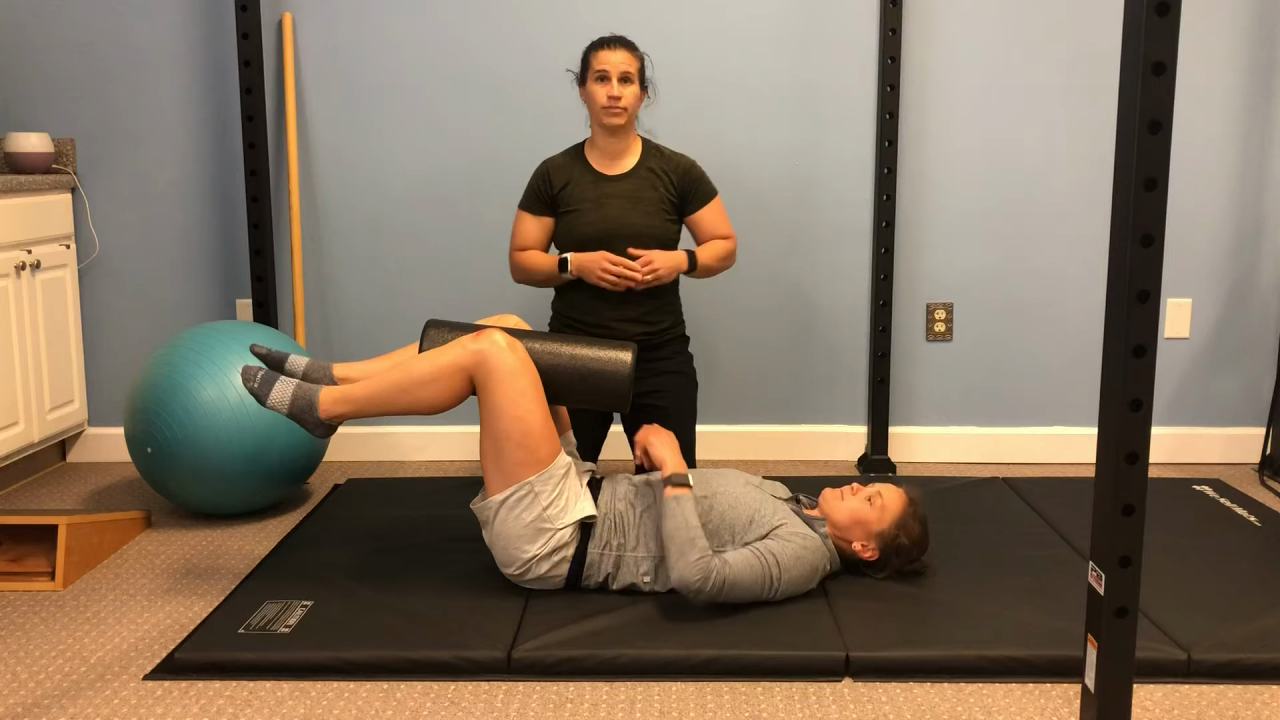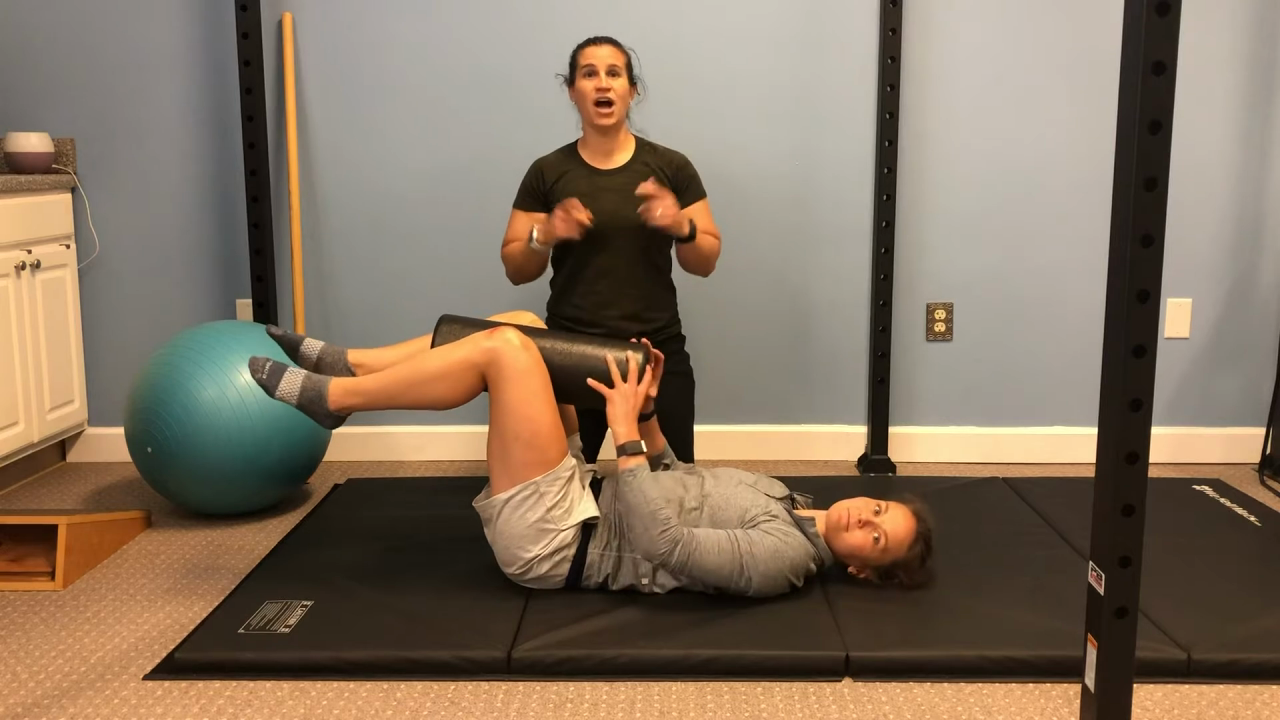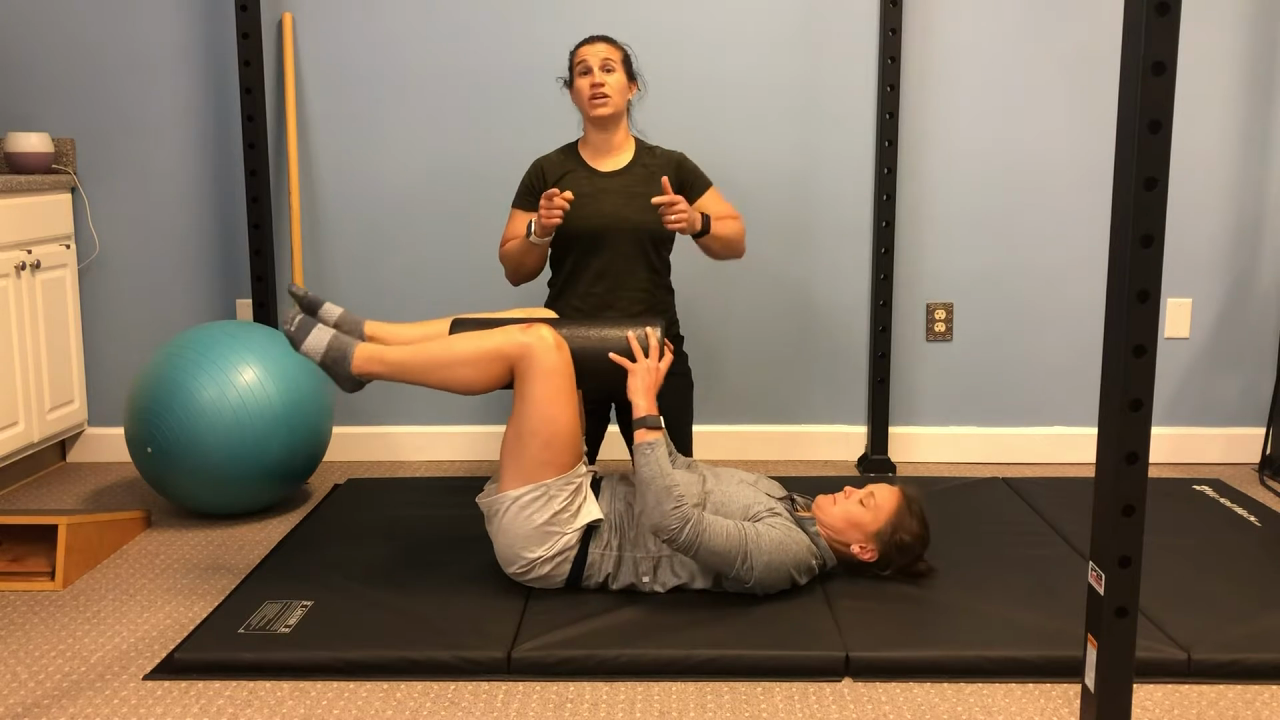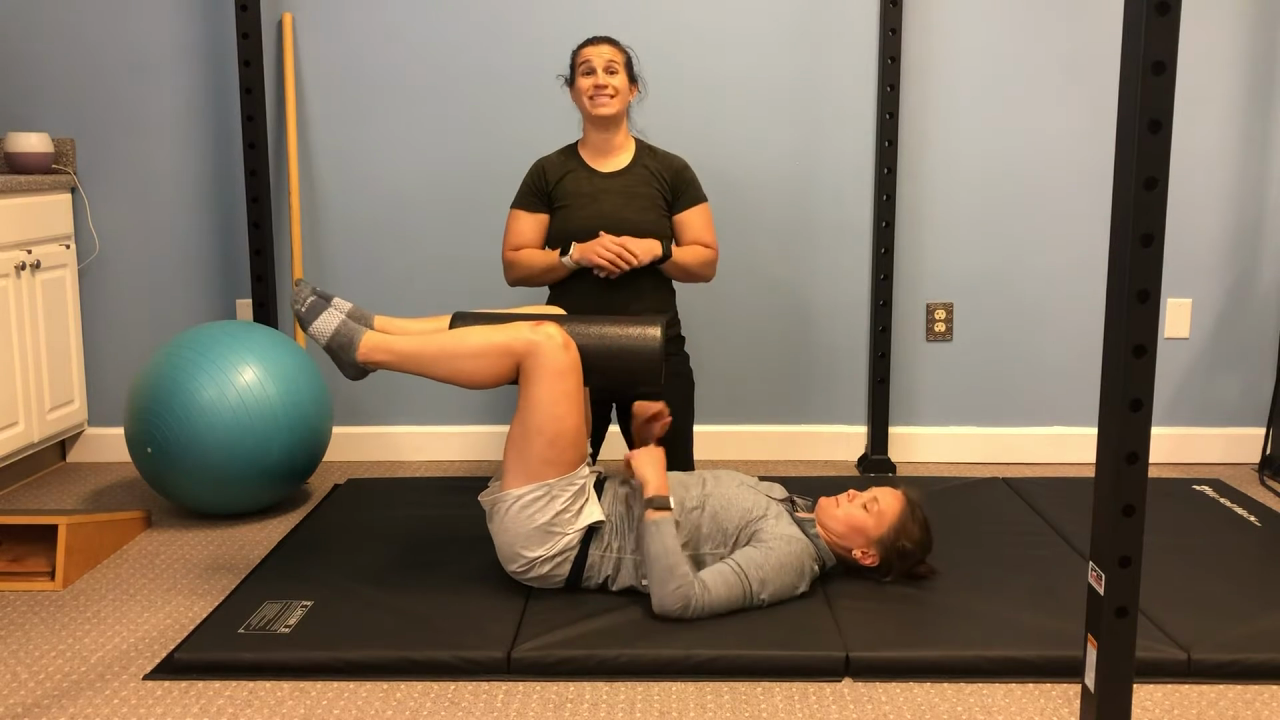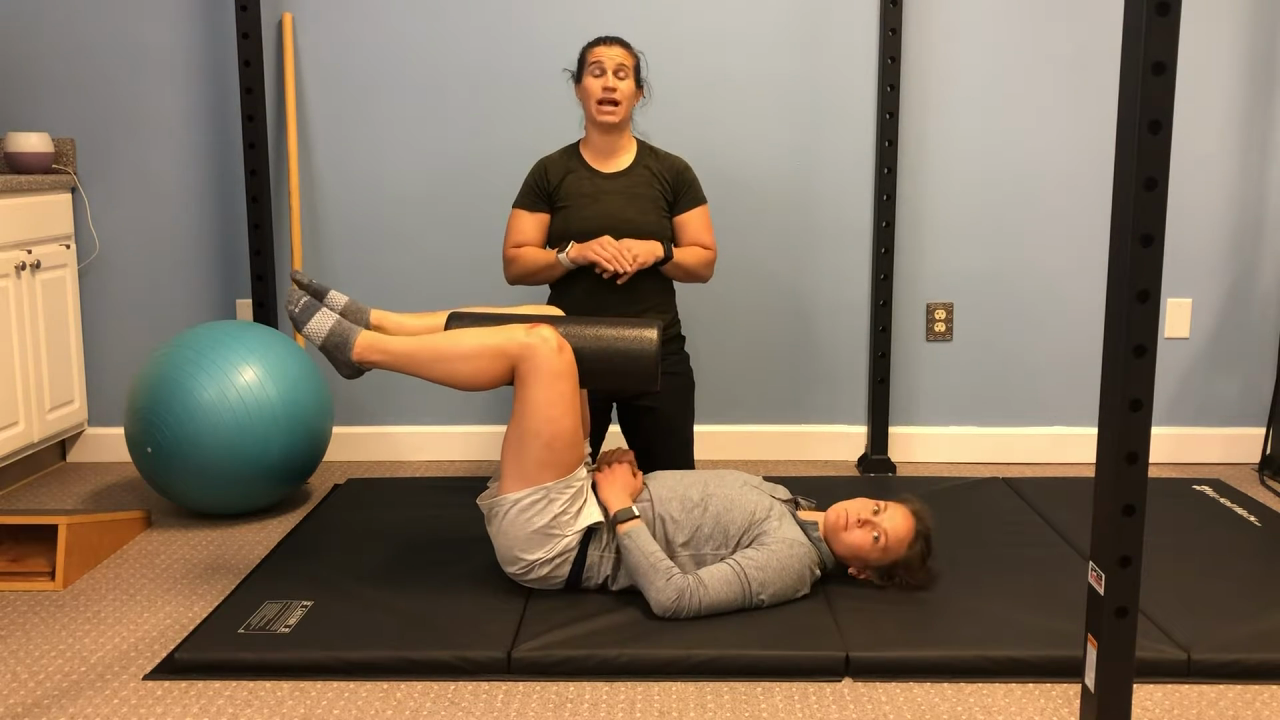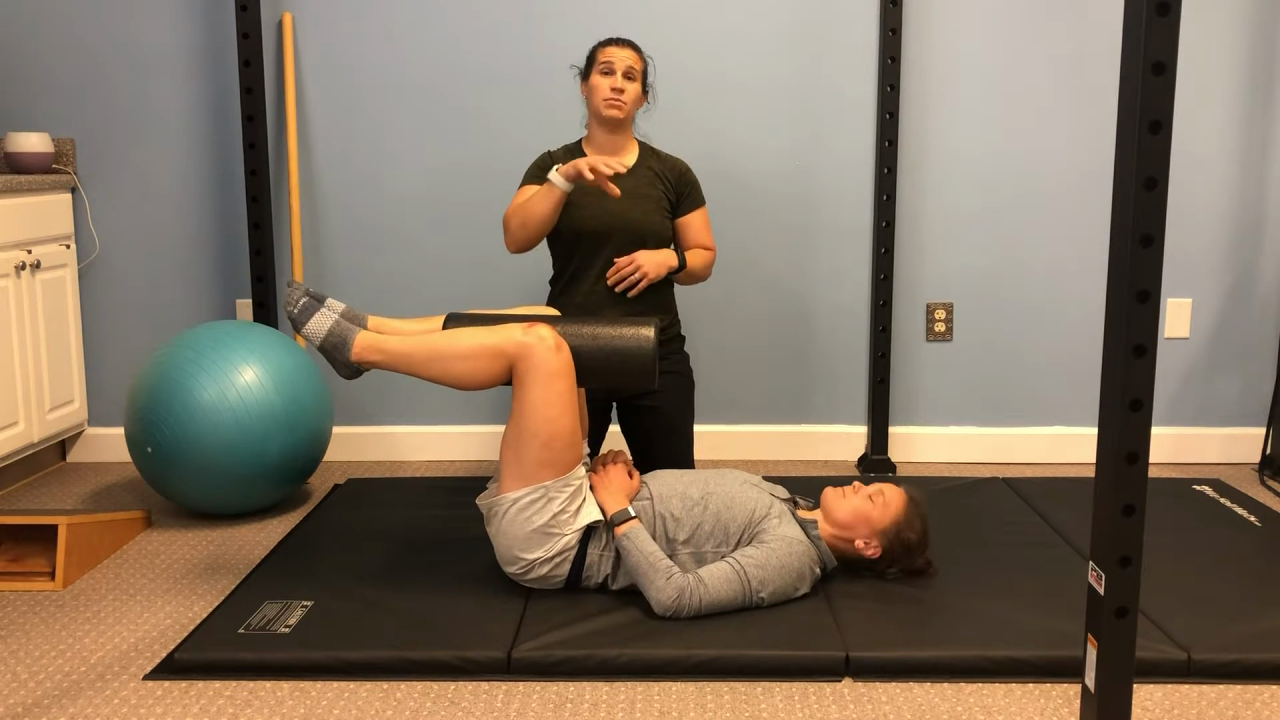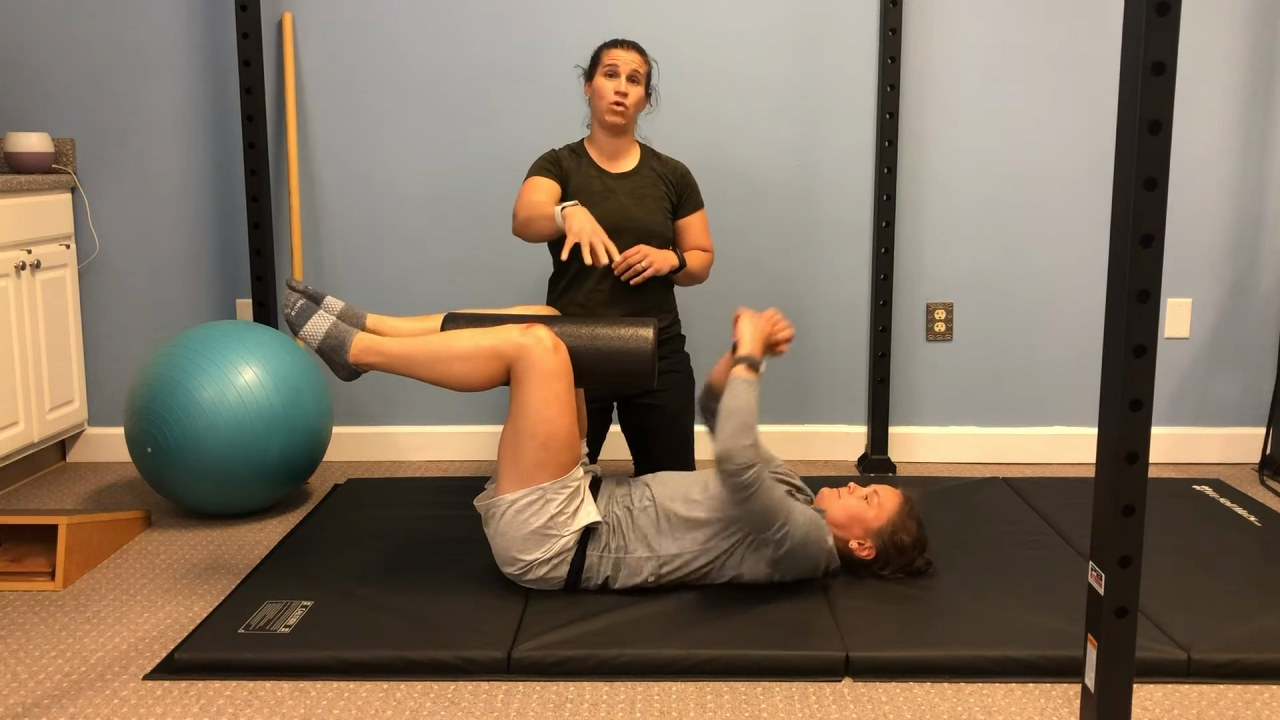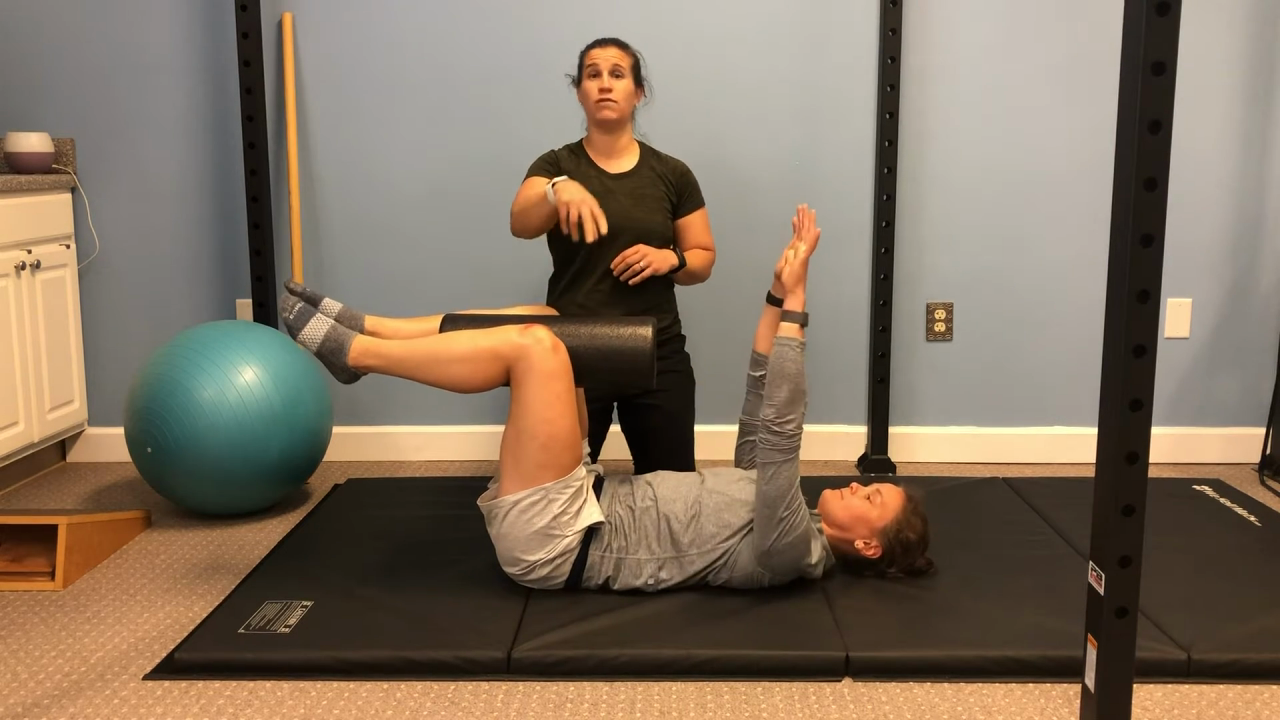
dt=0.7s
person 1, frame 1
left shoulder: (802, 554)
right shoulder: (789, 504)
left elbow: (692, 575)
left wrist: (671, 466)
right wrist: (658, 454)
left hip: (550, 539)
right hip: (588, 498)
left knee: (491, 350)
right knee: (506, 330)
left ankle: (321, 407)
right ankle: (328, 376)
person 1, frame 2
left shoulder: (782, 557)
right shoulder: (790, 504)
left elbow: (661, 542)
left wrist: (623, 431)
right wrist: (646, 413)
left hip: (549, 541)
right hip: (584, 498)
left knee: (504, 349)
right knee: (519, 324)
left ankle: (329, 398)
right ankle: (345, 364)
person 1, frame 3
left shoulder: (785, 554)
right shoulder: (787, 506)
left elbow: (671, 521)
left wrist: (642, 408)
right wrist: (649, 402)
left hip: (548, 541)
right hip: (586, 502)
left knee: (538, 346)
right knee: (543, 323)
left ankle: (351, 359)
right ankle: (359, 332)
person 1, frame 4
left shoulder: (789, 557)
right shoulder: (786, 507)
left elbow: (676, 597)
left wrist: (654, 489)
right wrist: (647, 440)
left hip: (551, 540)
right hip: (586, 502)
left knee: (545, 343)
right knee: (549, 323)
left ankle: (364, 349)
right ankle: (368, 327)
person 1, frame 5
left shoulder: (791, 563)
right shoulder: (786, 503)
left elbow: (674, 596)
left wrist: (622, 509)
right wrist: (628, 475)
left hip: (552, 541)
right hip: (585, 508)
left knee: (538, 346)
right knee: (546, 321)
left ankle: (357, 348)
right ankle: (365, 321)
person 1, frame 6
left shoulder: (791, 558)
right shoulder: (784, 506)
left elbow: (675, 594)
left wrist: (619, 510)
right wrist: (623, 482)
left hip: (552, 539)
right hip: (589, 506)
left knee: (536, 344)
right knee: (543, 324)
left ankle: (357, 347)
right ankle: (364, 327)
person 1, frame 7
left shoulder: (805, 545)
right shoulder: (792, 503)
left elbow: (736, 458)
right elbow: (716, 416)
left wrist: (748, 352)
right wrist: (739, 356)
left hip: (551, 541)
right hip: (588, 504)
left knee: (534, 346)
right knee: (544, 321)
left ankle: (354, 350)
right ankle: (364, 324)
person 1, frame 8
left shoulder: (794, 549)
right shoulder: (793, 515)
left elbow: (779, 434)
right elbow: (760, 412)
left wrist: (795, 304)
right wrist: (776, 298)
left hip: (550, 542)
right hip: (590, 500)
left knee: (532, 346)
right knee: (539, 320)
left ankle: (352, 352)
right ankle: (357, 326)
person 2, frame 1
left shoulder: (677, 171)
right shoulder: (553, 174)
left elbow: (724, 247)
right elbow: (521, 262)
left wrist: (681, 261)
right wrist: (576, 264)
left hip: (661, 357)
person 2, frame 2
left shoulder: (670, 167)
right shoulder: (547, 172)
left elbow: (707, 260)
right elbow: (515, 267)
left wrist: (680, 227)
right wrist: (546, 236)
left hip: (657, 354)
person 2, frame 3
left shoulder: (670, 167)
right shoulder: (547, 171)
left elbow: (735, 241)
right elbow: (514, 270)
left wrist: (695, 224)
right wrist: (541, 231)
person 2, frame 4
left shoulder: (671, 170)
right shoulder: (547, 173)
left elbow: (705, 263)
right elbow: (515, 267)
left wrist: (654, 251)
right wrist: (577, 254)
person 2, frame 5
left shoulder: (672, 172)
right shoulder: (549, 173)
left elbow: (704, 262)
right elbow: (515, 264)
left wrist: (656, 252)
right wrist: (574, 253)
left hip: (657, 357)
person 2, frame 6
left shoulder: (672, 173)
right shoulder: (554, 165)
left elbow: (704, 258)
right elbow: (515, 238)
left wrist: (670, 260)
right wrist: (567, 175)
left hip: (656, 356)
person 2, frame 7
left shoulder: (672, 174)
right shoulder: (557, 165)
left elbow: (702, 260)
right elbow: (524, 221)
left wrist: (671, 259)
right wrist: (569, 212)
left hip: (658, 356)
person 2, frame 8
left shoulder: (672, 174)
right shoulder: (555, 165)
left elbow: (704, 258)
right elbow: (521, 222)
left wrist: (670, 259)
right wrist: (562, 190)
left hip: (658, 356)
